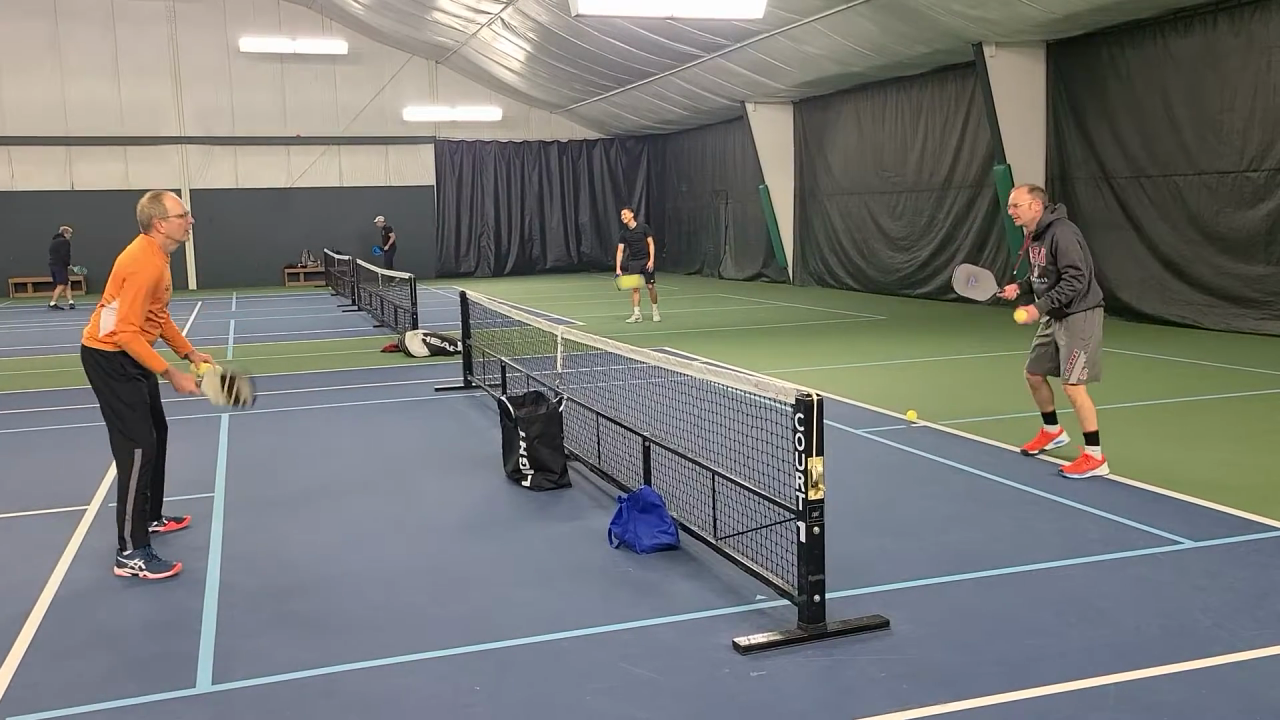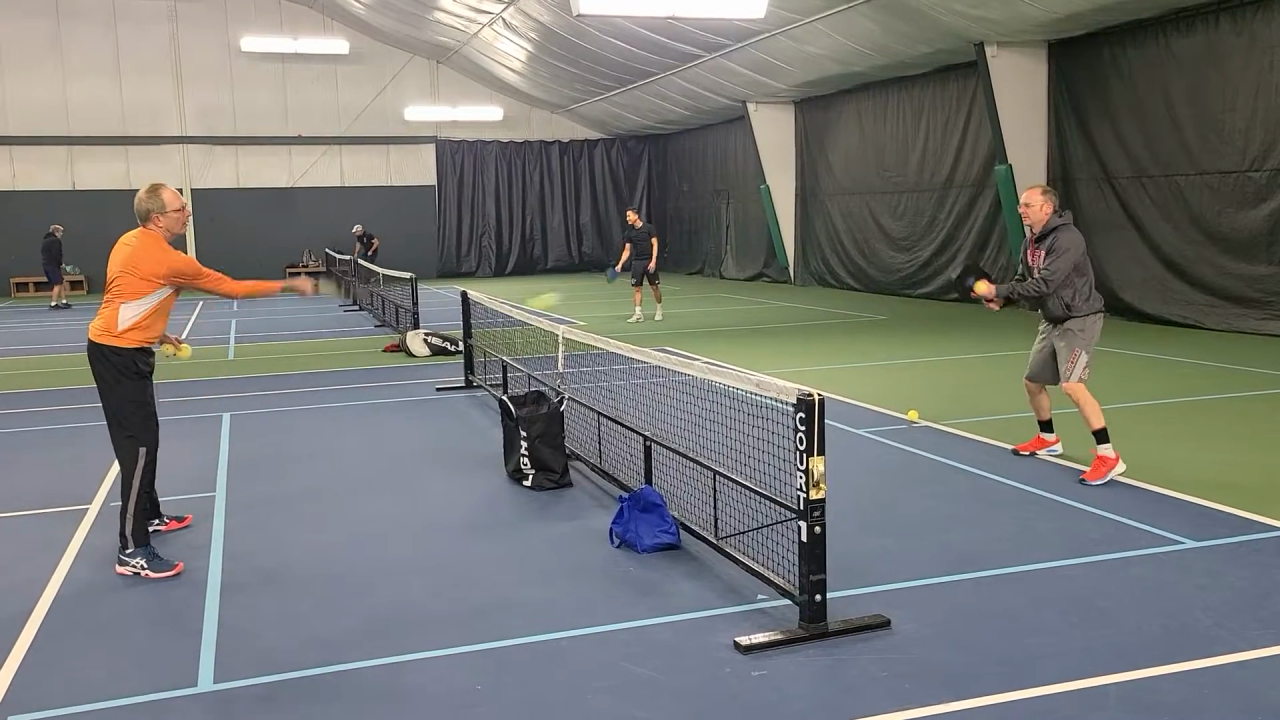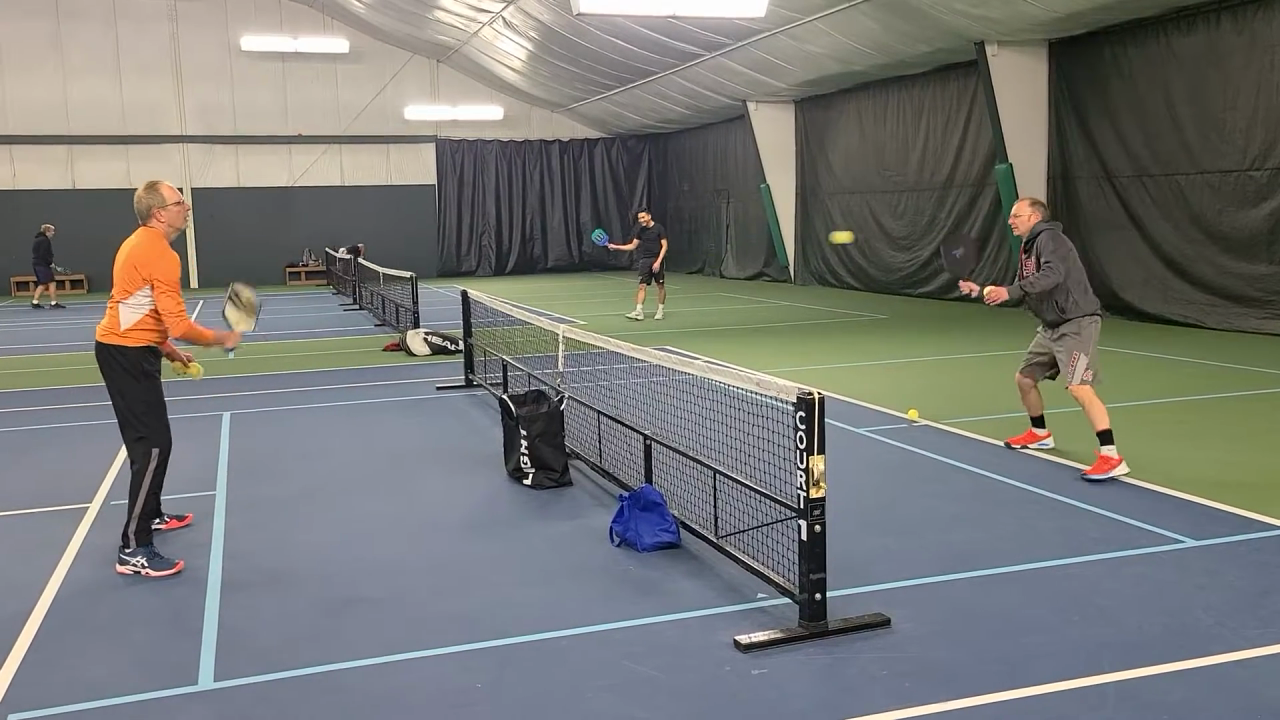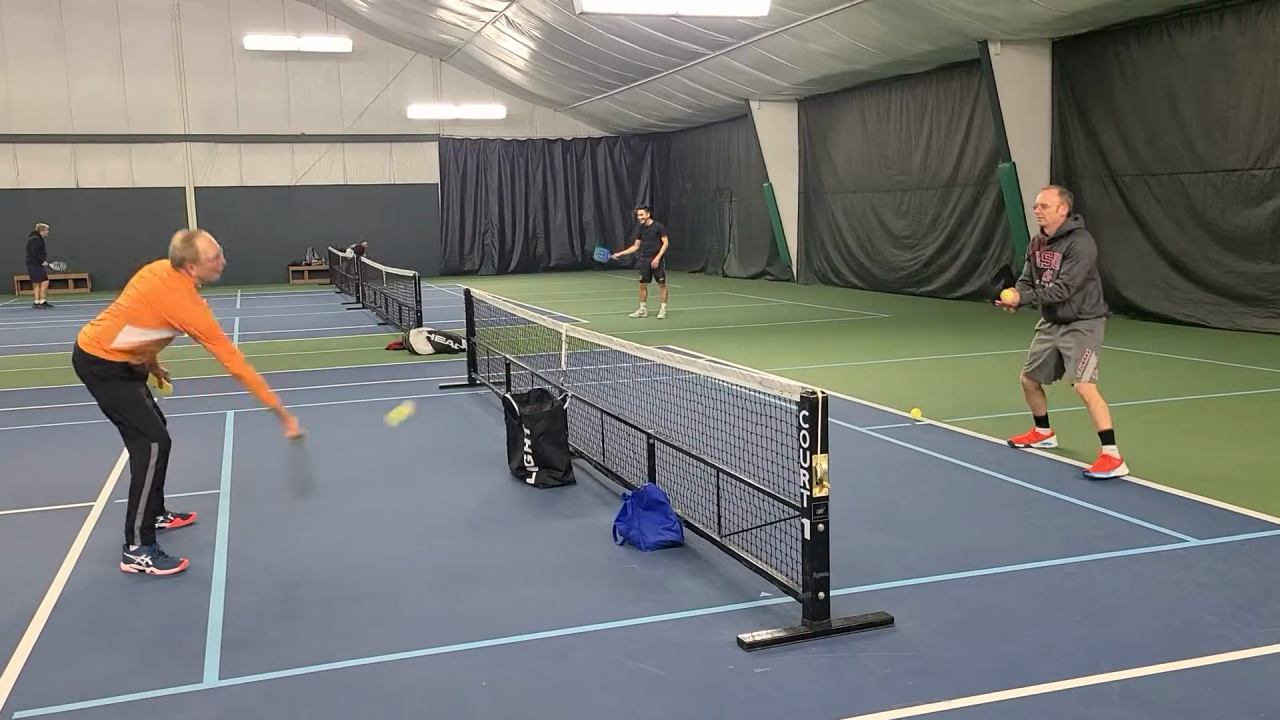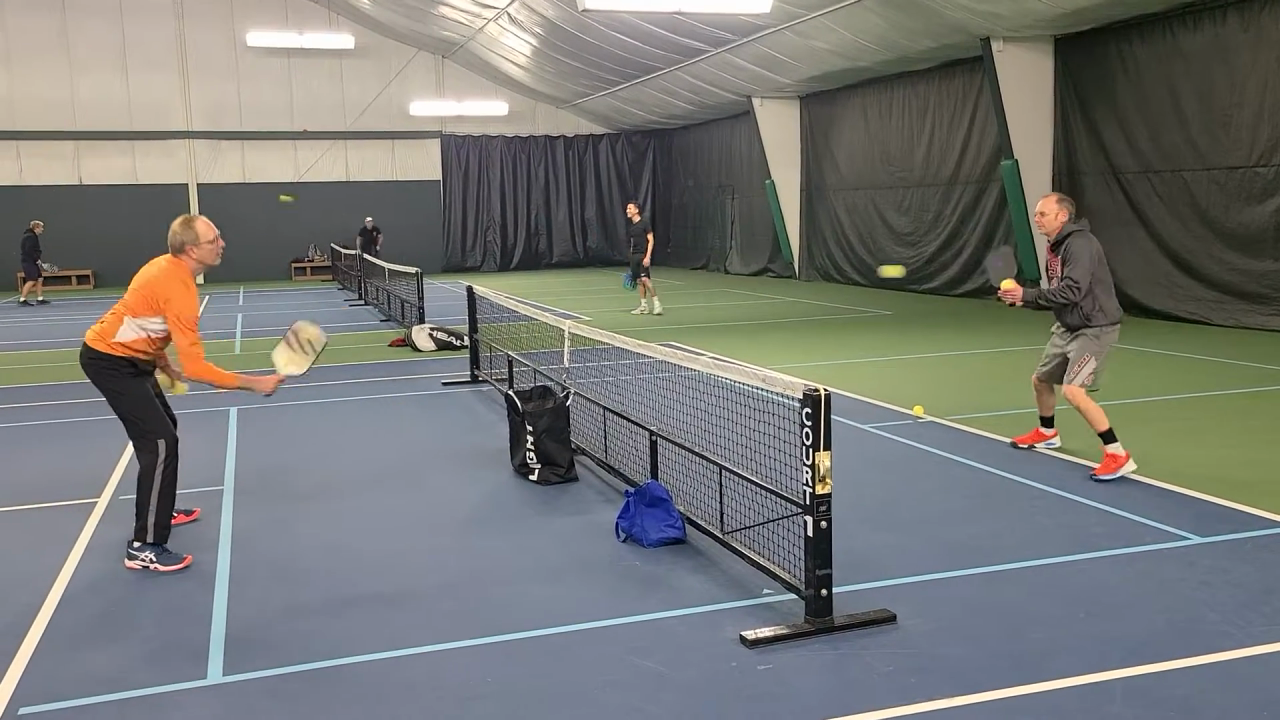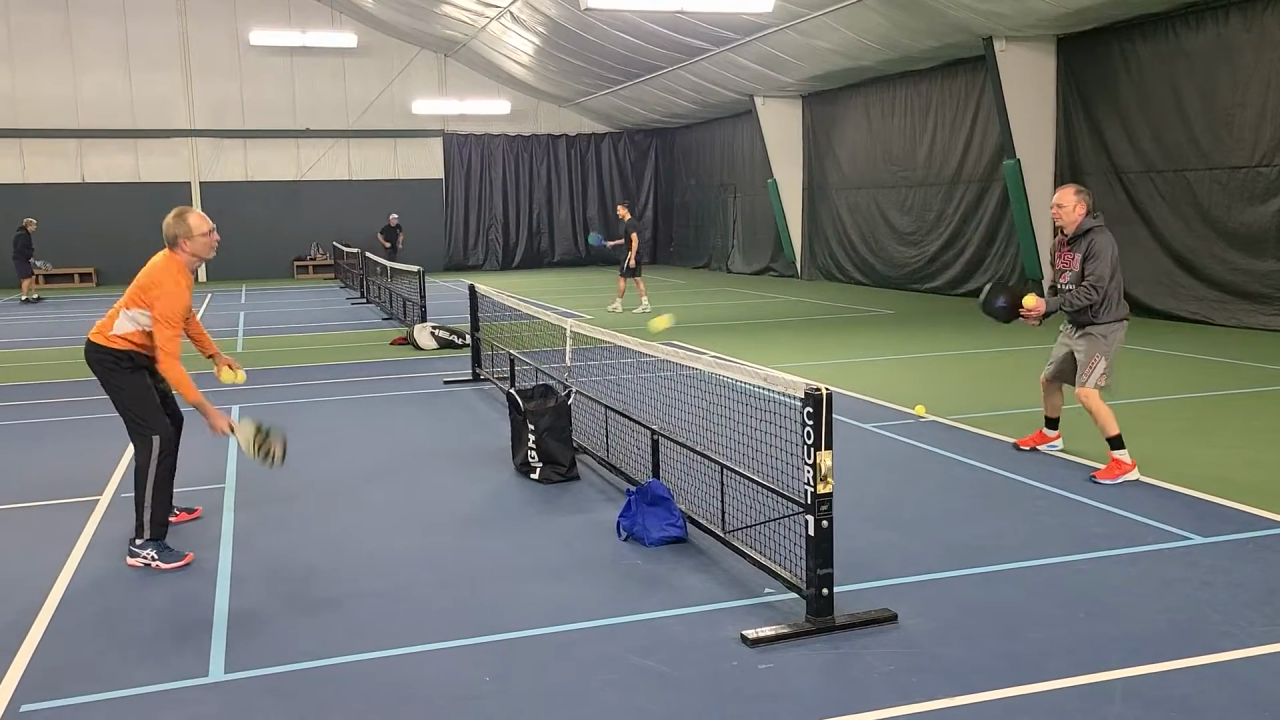
dt=0.4s
person 1, frame 1
left shoulder: (155, 255)
right shoulder: (147, 264)
left elbow: (157, 316)
right elbow: (126, 333)
left wrist: (189, 350)
right wrist: (171, 373)
left hip: (129, 355)
right hip: (110, 356)
left knee: (155, 434)
right knee: (137, 446)
left ankle: (150, 516)
right ankle: (131, 552)
person 1, frame 2
left shoulder: (131, 241)
right shoulder: (167, 260)
right elbow: (230, 288)
left wrist: (157, 334)
right wrist: (287, 284)
left hip: (119, 349)
right hip: (119, 355)
left knee: (144, 436)
right knee: (138, 445)
left ankle: (148, 514)
right ankle: (133, 551)
person 1, frame 3
left shoulder: (139, 244)
right shoulder: (162, 256)
right elbow: (179, 325)
left wrist: (167, 348)
right wrist: (221, 338)
left hip: (124, 349)
right hip: (129, 354)
left knee: (147, 438)
right knee: (153, 446)
left ankle: (149, 514)
right ankle: (133, 550)
person 1, frame 4
left shoulder: (162, 271)
right shoulder: (189, 306)
right elbow: (236, 364)
left wrist: (150, 363)
right wrist: (282, 413)
left hip: (105, 354)
right hip: (98, 361)
left knee: (153, 428)
right knee: (152, 442)
left ankle: (152, 511)
right ankle: (137, 549)
person 1, frame 5
left shoulder: (165, 265)
right shoulder: (181, 293)
right elbow: (194, 366)
left wrist: (164, 366)
right wrist: (252, 383)
left hip: (121, 356)
right hip: (108, 361)
left knee: (163, 426)
right knee: (160, 441)
left ankle: (158, 508)
right ankle: (144, 547)
person 1, frame 6
left shoulder: (178, 266)
right shoulder: (171, 284)
left elbow: (185, 316)
right elbow: (169, 362)
left wrist: (214, 353)
right wrist: (209, 411)
left hip: (135, 351)
right hip: (114, 354)
left knee: (171, 423)
right knee: (156, 437)
left ankle: (159, 505)
right ankle: (145, 544)
person 2, frame 1
left shoulder: (1061, 232)
right shoulder: (1033, 235)
left elbow: (1075, 279)
left wrist: (1039, 307)
right wrist: (1021, 287)
left hip: (1080, 315)
right hip: (1055, 317)
left knee: (1073, 387)
right knee: (1034, 374)
left ankle: (1095, 457)
right ankle: (1052, 431)
person 2, frame 2
left shoulder: (1066, 238)
right shoulder: (1031, 241)
left elbow: (1046, 283)
right elbow: (1023, 280)
left wrist: (999, 291)
right wrist: (1000, 297)
left hip: (1079, 321)
right hip: (1052, 322)
left knee: (1072, 386)
right knee: (1033, 382)
left ankle: (1108, 456)
right ankle: (1048, 439)
person 2, frame 3
left shoulder: (1048, 238)
right shoulder: (1028, 249)
left elbow: (1053, 274)
right elbow: (1021, 292)
left wrist: (1010, 291)
right wrist: (981, 290)
left hip: (1078, 323)
right hip: (1051, 326)
left knee: (1079, 388)
right knee: (1024, 379)
left ankle: (1111, 456)
right ankle: (1040, 434)
person 2, frame 4
left shoulder: (1080, 242)
right shoulder: (1037, 243)
left elbow: (1065, 288)
right elbow: (1027, 280)
left wrist: (1022, 298)
right wrist: (1014, 299)
left hip: (1083, 324)
right hip: (1051, 323)
left knee: (1085, 387)
right knee: (1029, 380)
left ankle: (1112, 457)
right ankle: (1043, 432)
person 2, frame 5
left shoulder: (1080, 243)
right shoulder: (1056, 248)
left elbow: (1073, 290)
right elbow: (1055, 293)
left wrist: (1027, 295)
right wrist: (1020, 297)
left hip: (1095, 329)
right hip: (1067, 328)
left knee: (1073, 391)
right knee: (1040, 380)
left ankle: (1117, 454)
right ankle: (1047, 433)
person 2, frame 6
left shoulder: (1099, 240)
right shoulder: (1060, 244)
left elbow: (1093, 291)
right elbow: (1058, 290)
left wrist: (1049, 304)
right wrist: (1039, 311)
left hip: (1102, 327)
right hip: (1074, 326)
left knee: (1086, 393)
right knee: (1048, 380)
left ankle: (1124, 462)
right ankle: (1050, 435)
